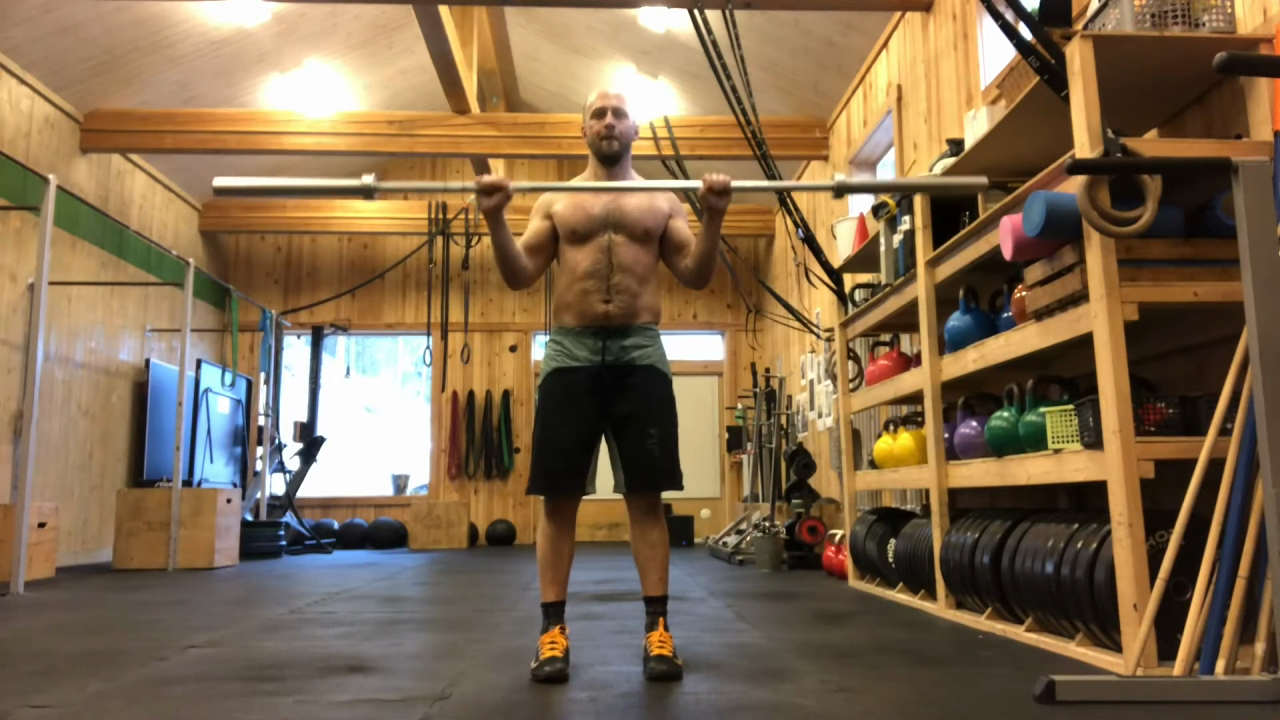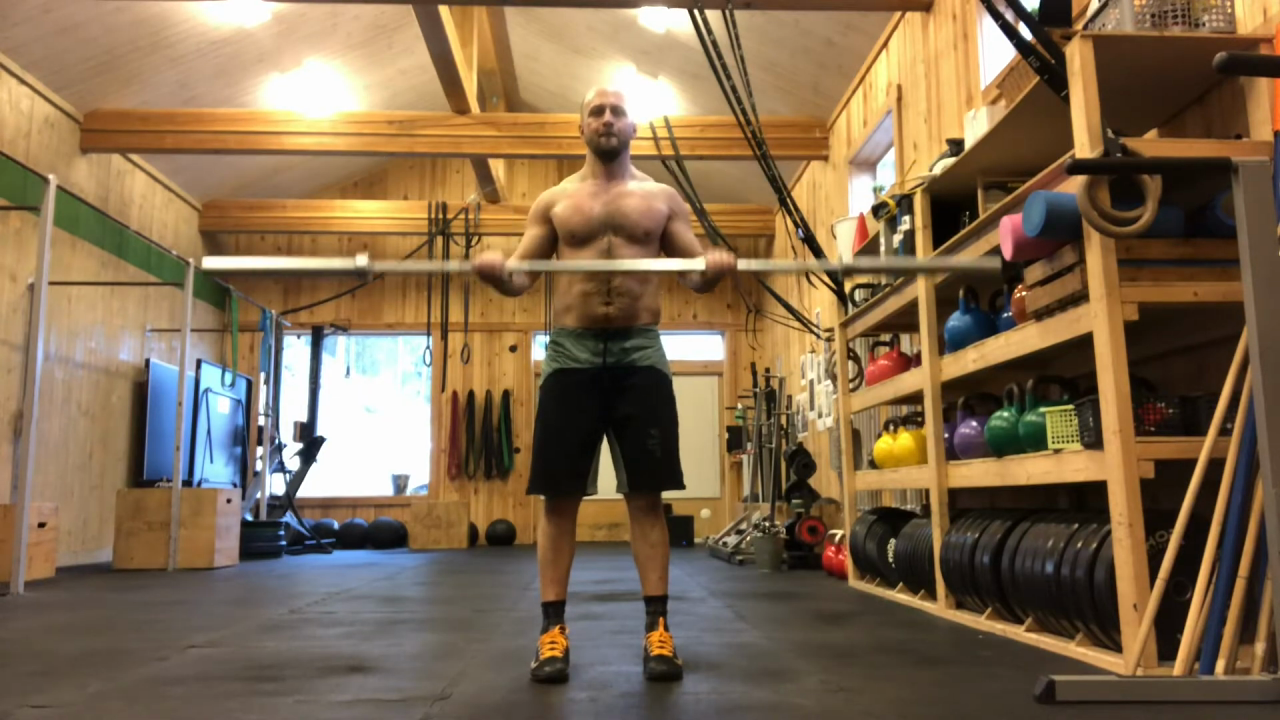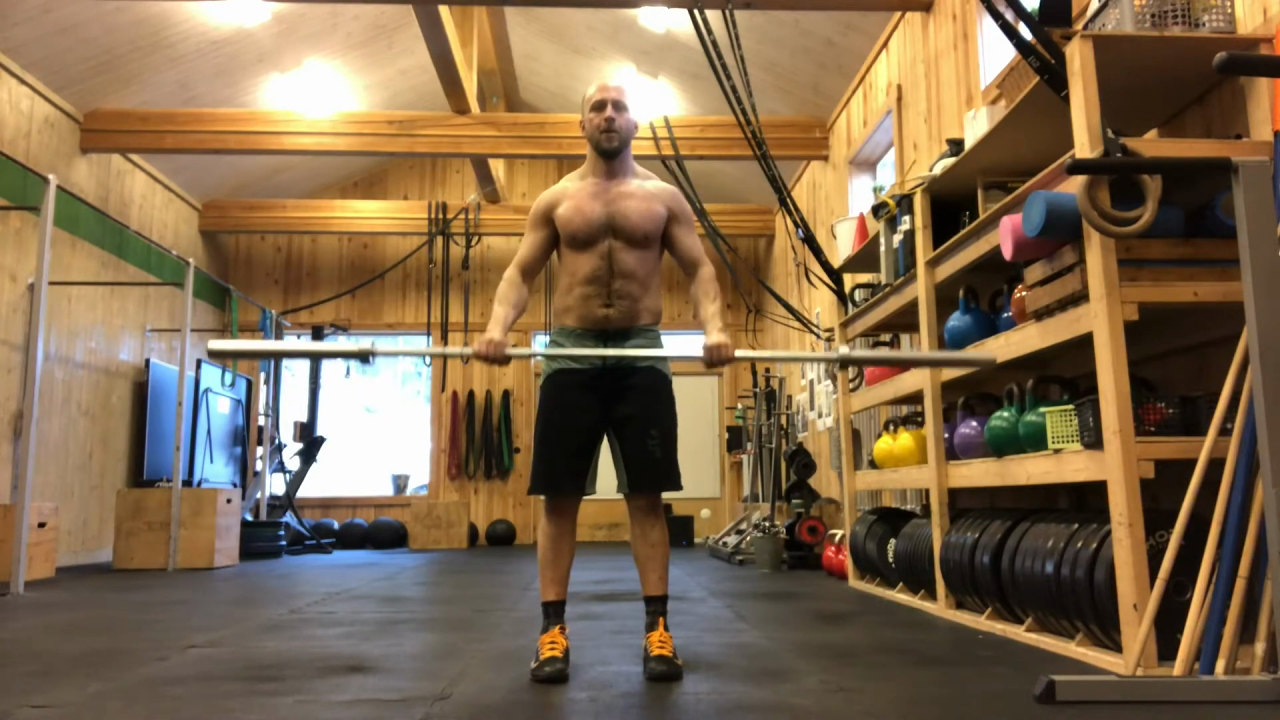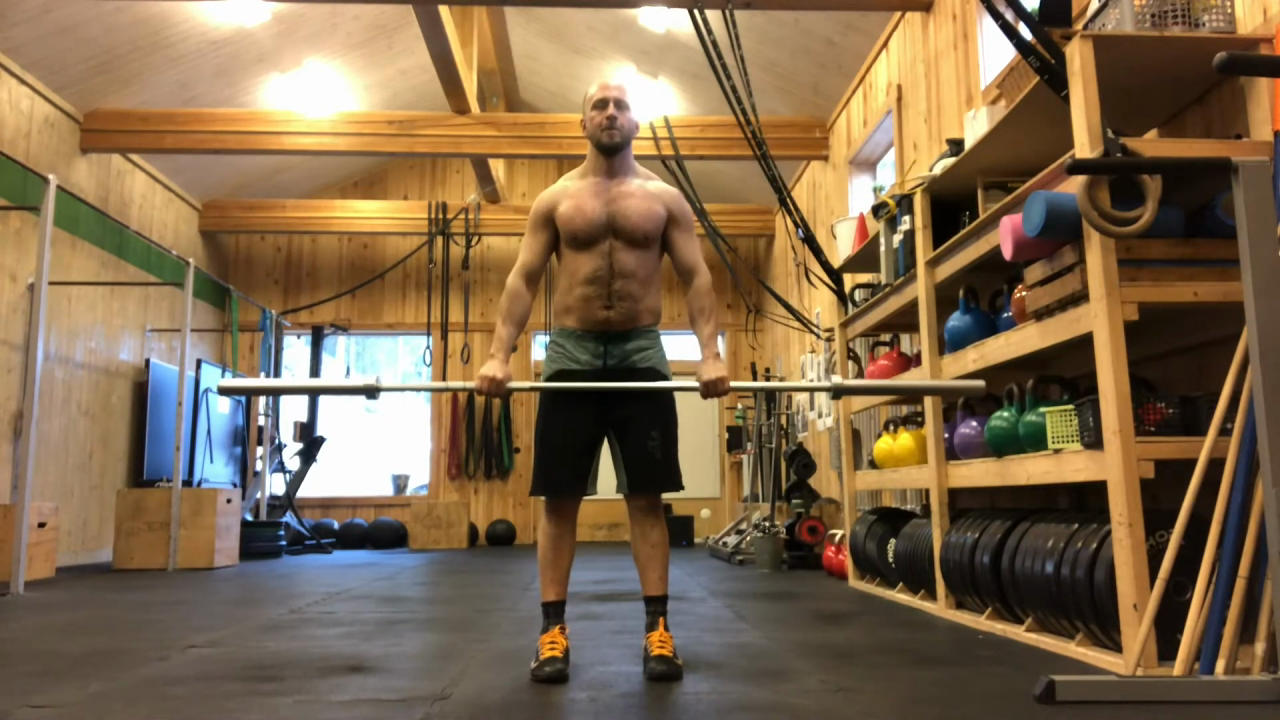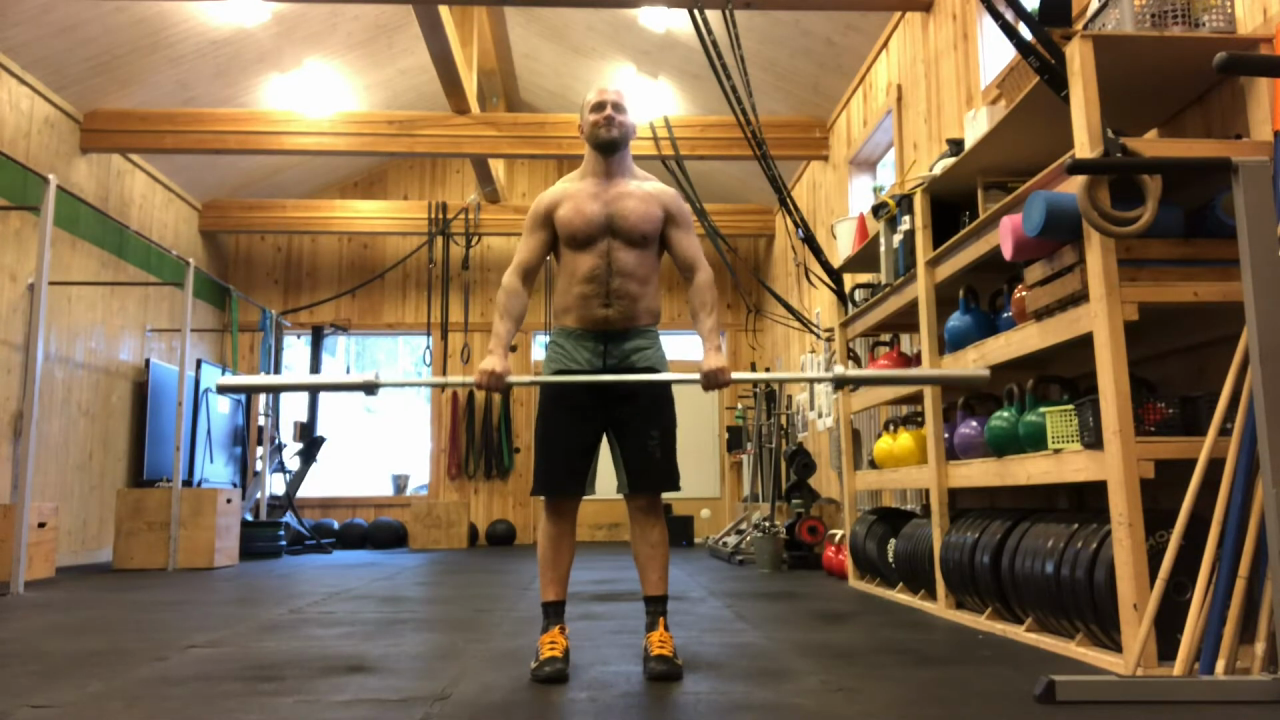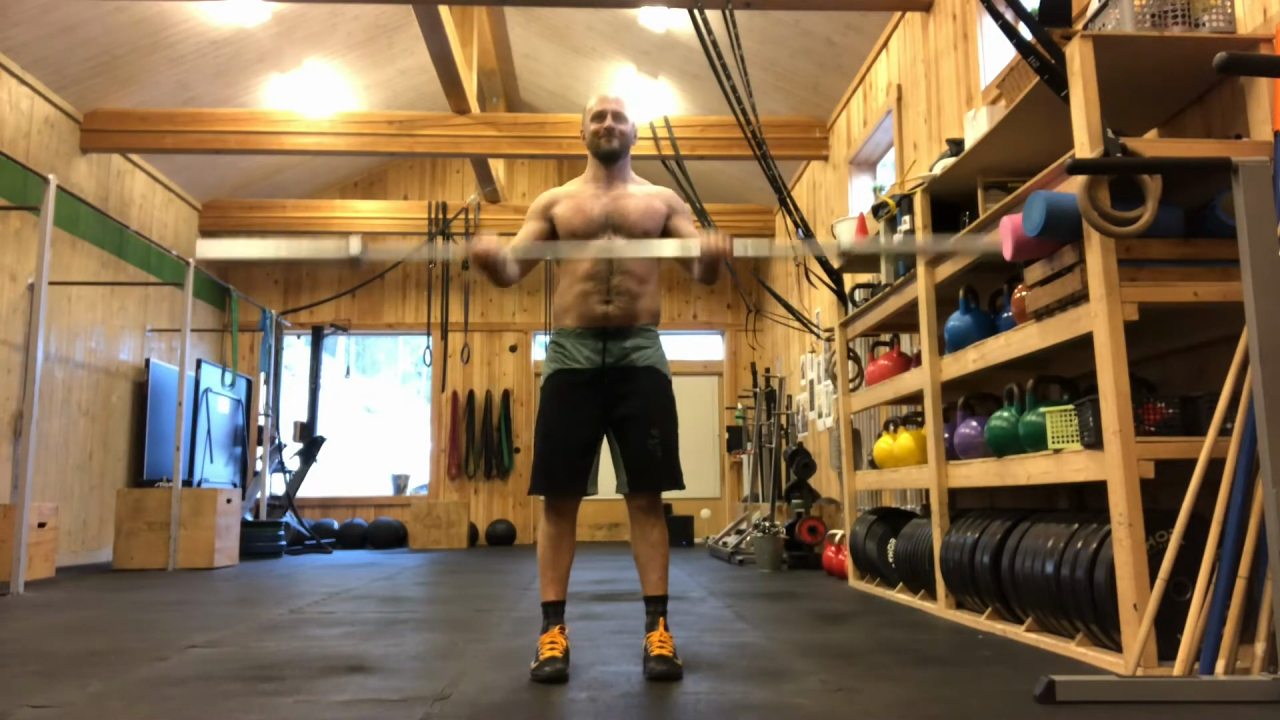
dt=0.3s
person 1, frame 1
left shoulder: (664, 201)
right shoulder: (555, 201)
left elbow: (697, 275)
right elbow: (518, 276)
left wrist: (713, 215)
right wrist: (494, 216)
left hip: (640, 354)
right hip: (571, 354)
left knee: (646, 495)
right knee: (558, 496)
left ankle: (657, 628)
right ankle: (553, 630)
person 1, frame 2
left shoulder: (662, 197)
right shoulder: (554, 200)
left elbow: (693, 261)
right elbow: (523, 268)
left wrist: (714, 266)
right wrist: (497, 268)
left hip: (640, 354)
right hip: (570, 355)
left knee: (646, 494)
right knee: (559, 496)
left ankle: (657, 627)
right ankle: (553, 629)
person 1, frame 3
left shoulder: (665, 197)
right shoulder: (555, 199)
left elbow: (698, 267)
right elbow: (520, 271)
left wrist: (714, 326)
right wrist: (497, 328)
left hip: (642, 357)
right hip: (570, 356)
left knee: (647, 495)
right knee: (559, 497)
left ankle: (657, 628)
right ankle: (553, 630)
person 1, frame 4
left shoulder: (666, 198)
right shoulder: (555, 199)
left elbow: (696, 278)
right elbow: (522, 280)
left wrist: (711, 354)
right wrist: (499, 354)
left hip: (641, 356)
right hip: (571, 355)
left knee: (647, 497)
right knee: (560, 498)
left ankle: (657, 629)
right ankle: (553, 631)
person 1, frame 5
left shoulder: (663, 198)
right shoulder: (554, 200)
left elbow: (696, 272)
right elbow: (518, 276)
left wrist: (712, 346)
right wrist: (496, 348)
left hip: (640, 353)
right hip: (570, 354)
left knee: (646, 495)
right knee: (559, 496)
left ankle: (657, 628)
right ankle: (553, 630)
person 1, frame 6
left shoulder: (662, 199)
right shoulder: (555, 201)
left elbow: (702, 272)
right elbow: (511, 272)
left wrist: (712, 253)
right wrist: (492, 257)
left hip: (640, 354)
right hip: (572, 354)
left knee: (646, 494)
right knee: (560, 495)
left ankle: (657, 627)
right ankle: (553, 629)
